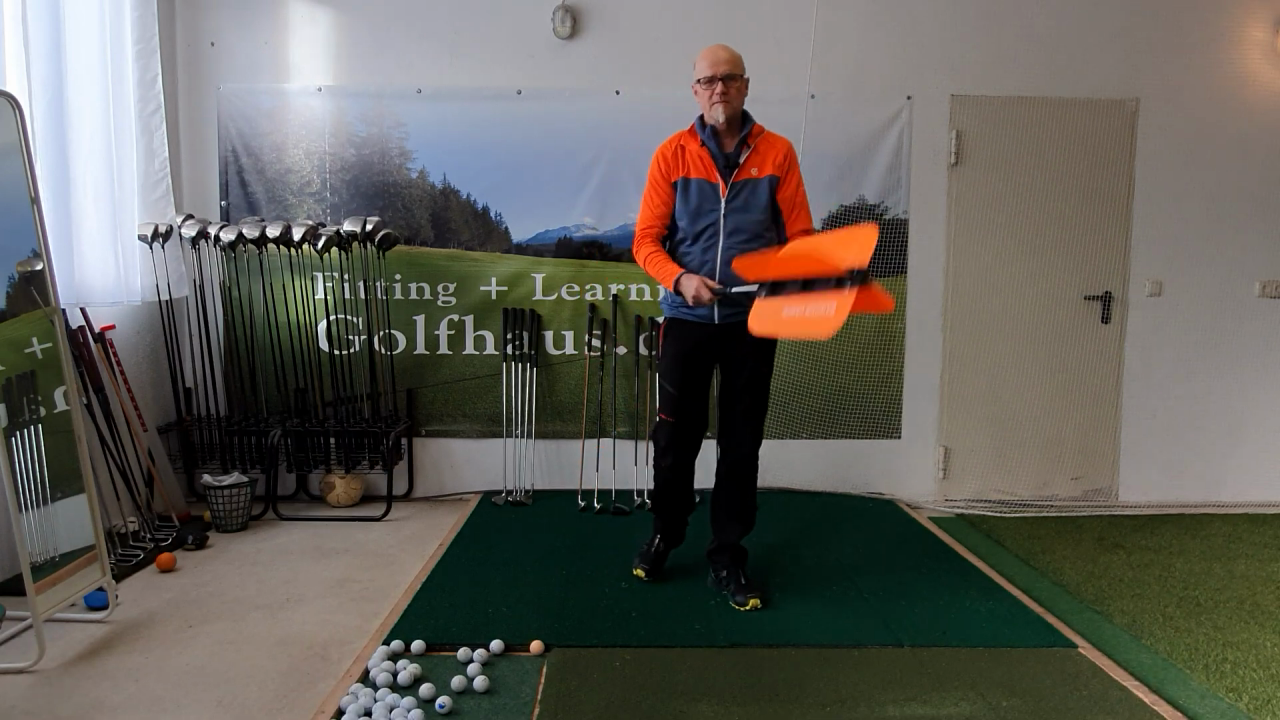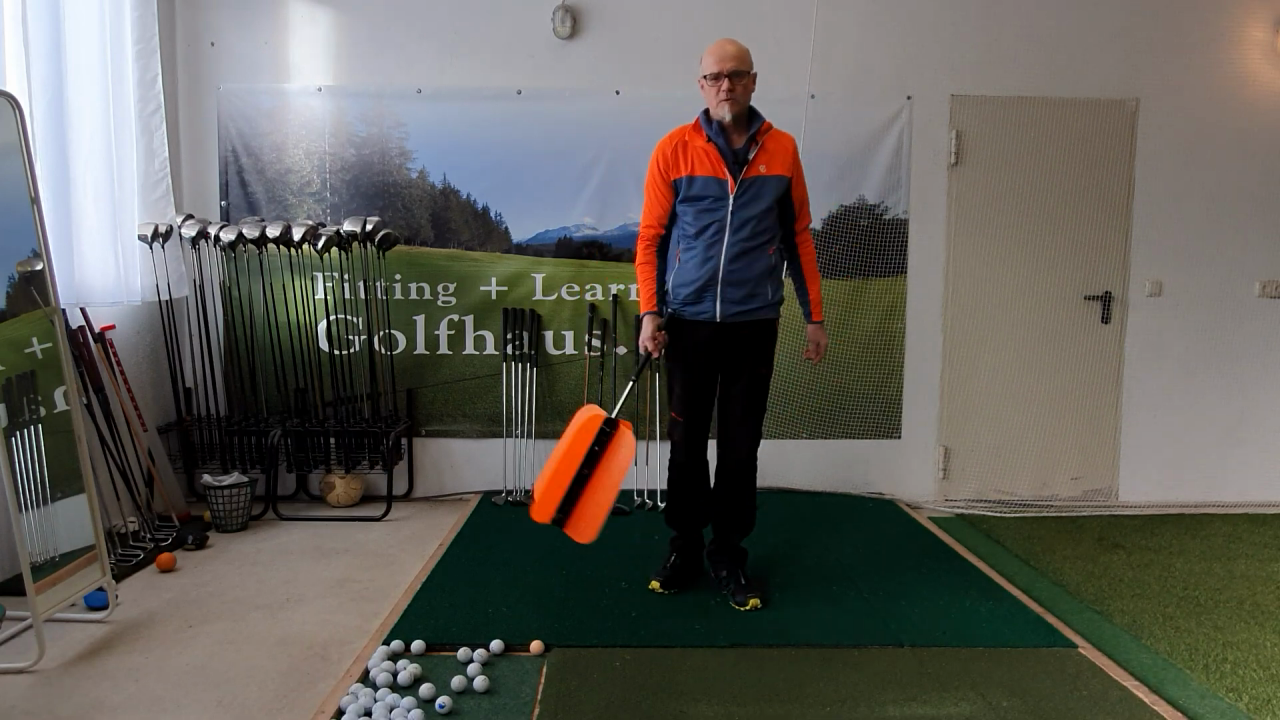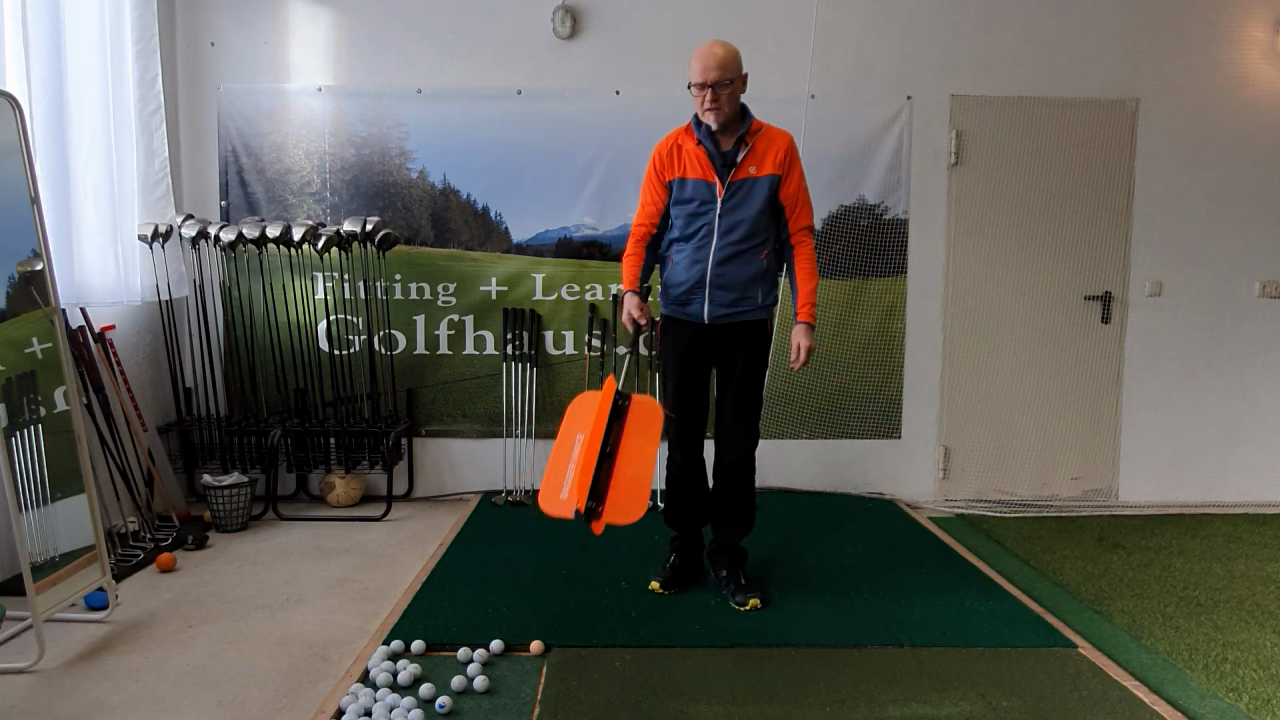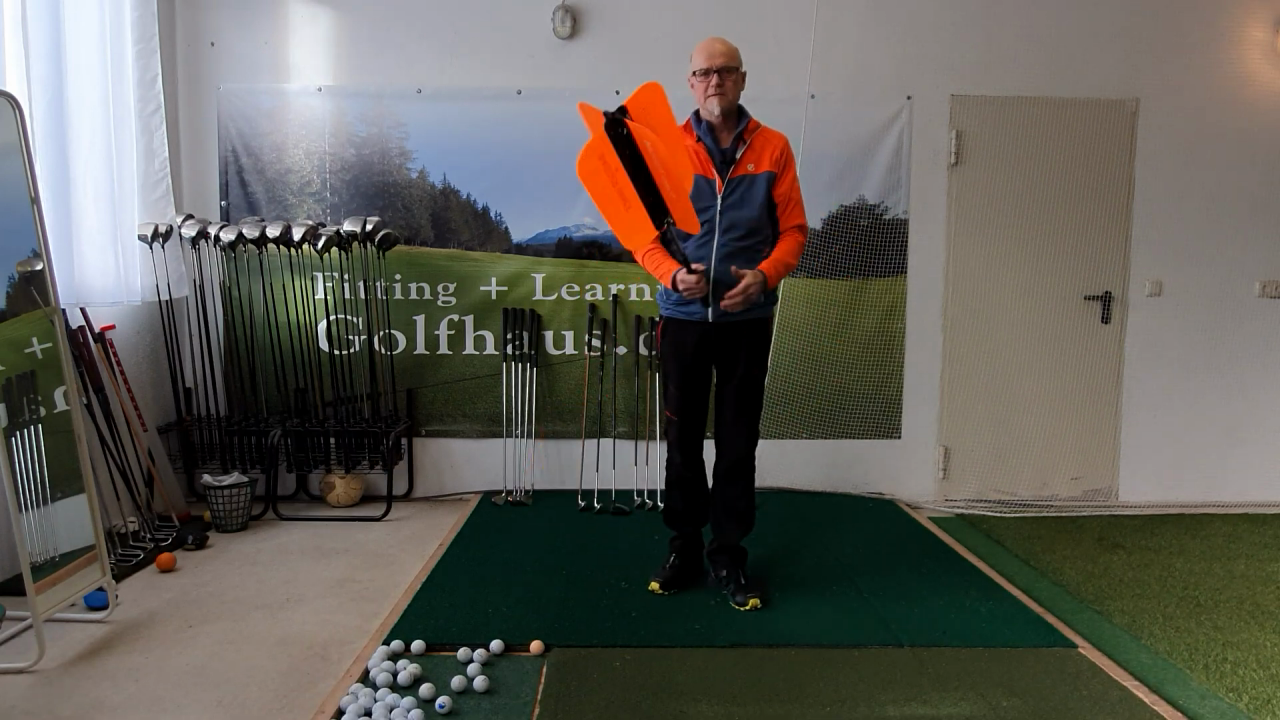
dt=0.4s
person 1, frame 1
left shoulder: (778, 152)
right shoulder: (671, 154)
left elbow: (800, 236)
right elbow: (646, 241)
right wrist: (681, 279)
left hip: (753, 323)
right hip: (687, 320)
left knee: (741, 443)
right knee: (675, 436)
left ankle: (728, 557)
right ankle: (665, 533)
person 1, frame 2
left shoulder: (782, 149)
right shoulder: (673, 149)
left elbow: (798, 237)
right elbow: (650, 238)
left wrist: (814, 315)
right wrist: (650, 312)
left hip: (754, 322)
right hip: (687, 320)
left knee: (740, 443)
right knee: (686, 440)
left ankle: (728, 554)
right ankle: (683, 547)
person 1, frame 3
left shoulder: (778, 148)
right shoulder: (669, 150)
left elbow: (800, 236)
right elbow: (645, 229)
left wrist: (805, 318)
right wrist: (631, 288)
left hip: (747, 323)
right hip: (682, 320)
left knee: (738, 442)
right knee: (683, 438)
left ankle: (728, 555)
right ankle: (684, 546)
person 1, frame 4
left shoulder: (773, 147)
left elbow: (793, 231)
right elbow: (646, 235)
left wrist: (763, 276)
right wrist: (674, 274)
left hip: (747, 321)
right hip: (683, 318)
left knee: (738, 442)
right knee: (683, 439)
left ankle: (728, 556)
right ankle: (684, 548)
